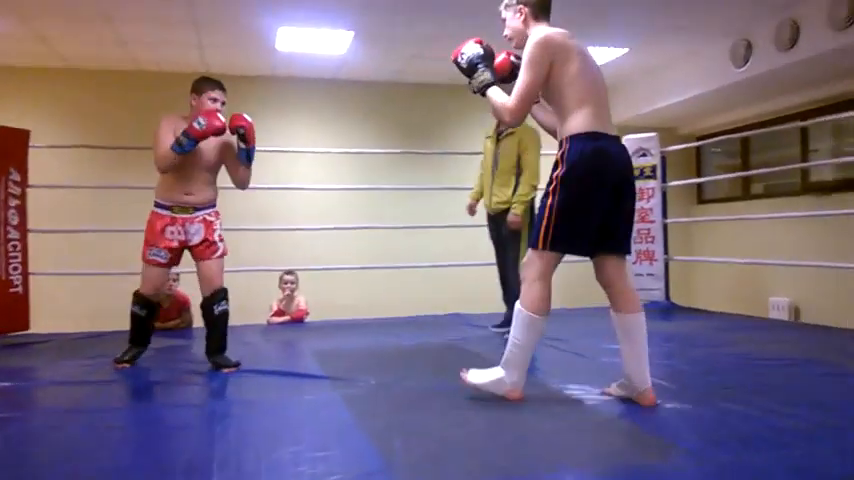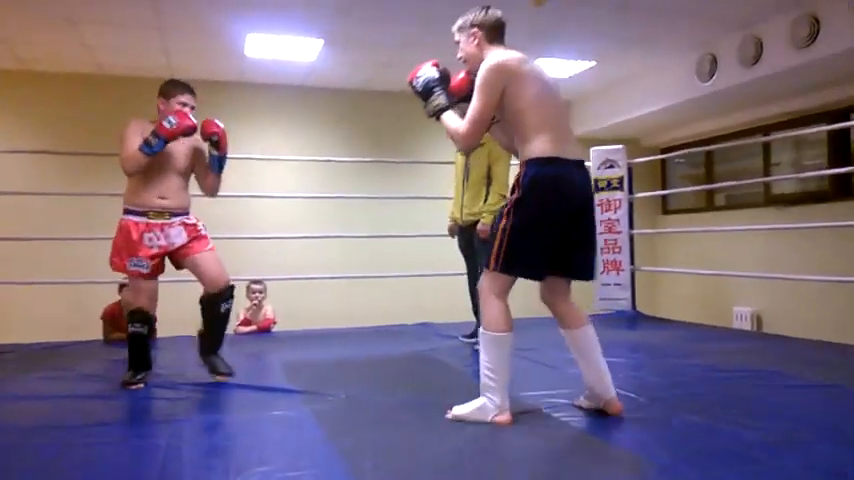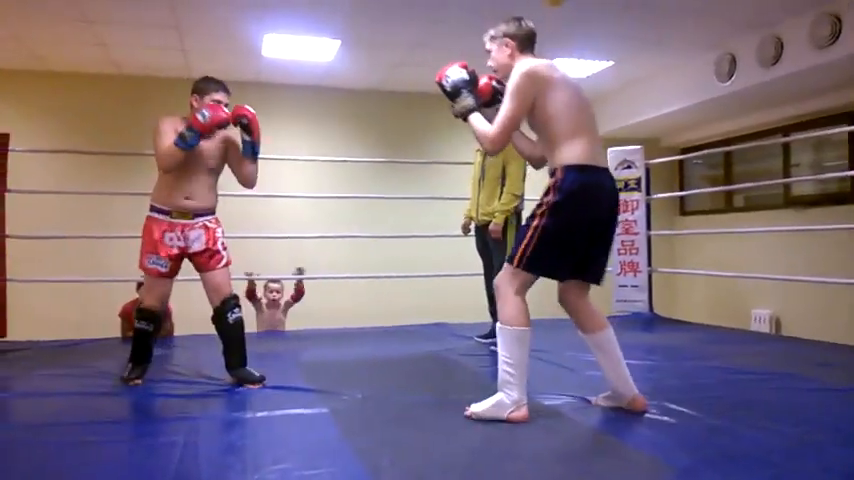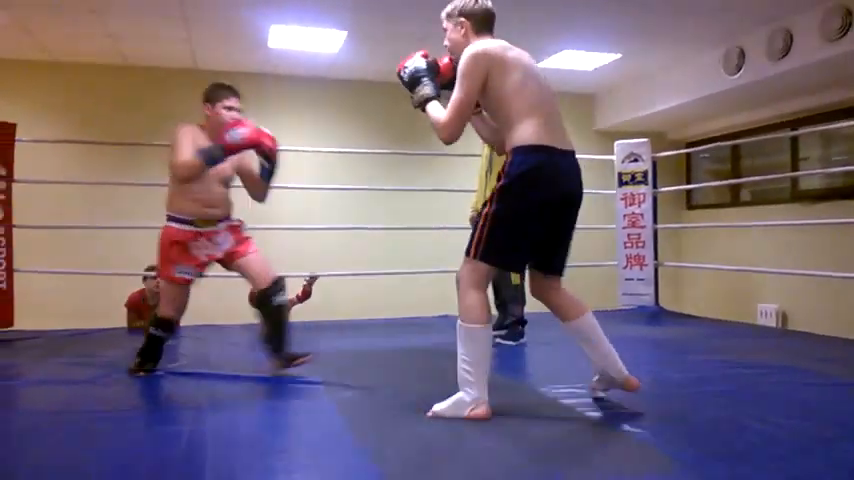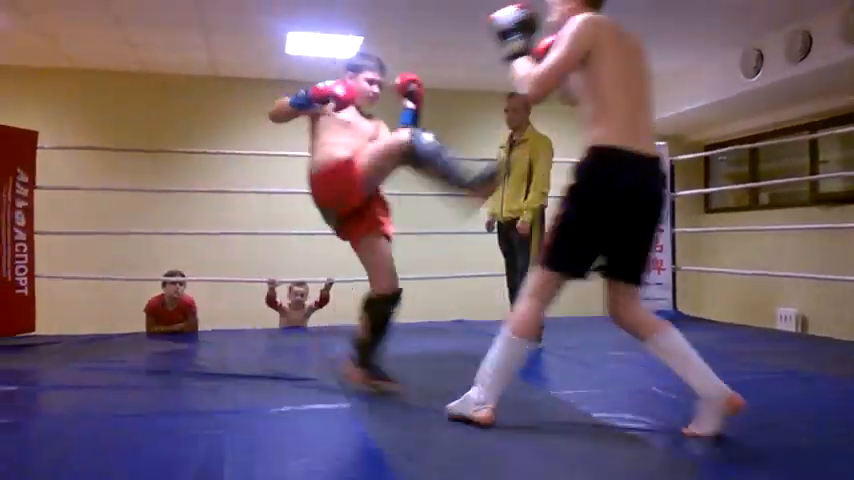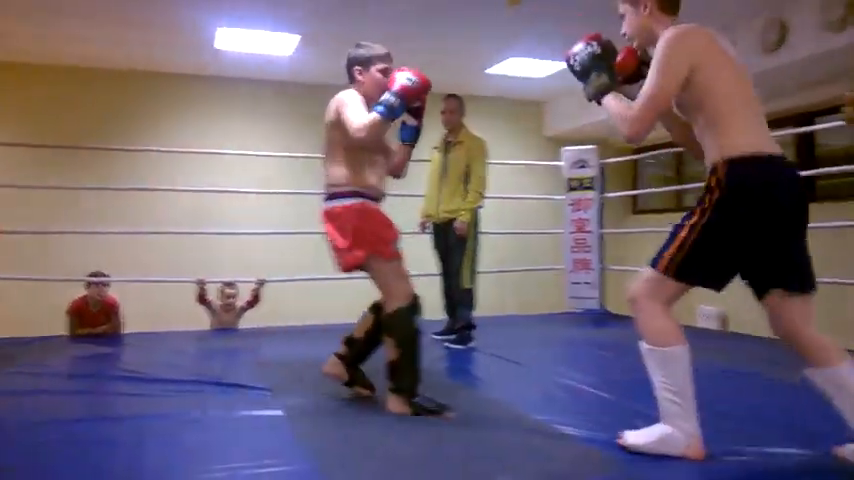
dt=0.5s
person 1, frame 1
left shoulder: (542, 40)
right shoulder: (570, 46)
left elbow: (512, 115)
left wrist: (484, 80)
right wrist: (523, 87)
left hip: (584, 158)
right hip: (614, 157)
left knee: (537, 267)
right knee: (613, 276)
left ankle: (511, 376)
right ankle: (639, 383)
person 1, frame 2
left shoulder: (495, 66)
right shoulder: (527, 68)
left elbow: (466, 140)
left wrist: (438, 101)
right wrist: (485, 115)
left hip: (543, 181)
right hip: (576, 181)
left knee: (491, 288)
right knee: (557, 295)
left ankle: (495, 403)
right ankle: (603, 392)
person 1, frame 3
left shoulder: (527, 72)
right shoulder: (553, 78)
left elbow: (493, 142)
right elbow: (539, 156)
left wrist: (466, 104)
right wrist: (495, 110)
left hip: (574, 188)
right hip: (600, 189)
left knee: (509, 284)
right knee: (574, 297)
left ankle: (512, 398)
right ankle: (626, 392)
person 1, frame 4
left shoulder: (477, 54)
right shoulder: (516, 57)
left elbow: (448, 131)
left wrist: (425, 92)
right wrist: (470, 104)
left hip: (530, 171)
right hip: (565, 172)
left knee: (471, 279)
right knee: (547, 287)
left ankle: (473, 397)
right ankle: (615, 370)
person 1, frame 5
right shoulder: (624, 42)
left elbow: (533, 89)
left wrist: (516, 49)
right wrist: (569, 81)
left hip: (607, 173)
right hip: (647, 178)
left knee: (537, 289)
right knee: (625, 304)
left ankle: (484, 399)
right ankle: (715, 394)
person 1, frame 6
left shoulder: (678, 40)
right shoulder: (705, 45)
left elbow: (634, 128)
left wrist: (601, 87)
right wrist: (653, 95)
left hip: (744, 184)
right hip: (780, 183)
left knee: (646, 297)
right knee: (796, 327)
left ankle: (680, 432)
person 2, frame 1
left shoulder: (224, 140)
right shoulder: (171, 125)
left elbow: (242, 182)
right elbow: (163, 165)
left wrist: (246, 144)
right wrist: (192, 134)
left hip: (205, 219)
right hip: (166, 216)
left knee: (214, 288)
right knee: (150, 289)
left ankle: (216, 352)
right ankle: (137, 343)
person 2, frame 2
left shoulder: (194, 144)
right shoulder: (137, 128)
left elbow: (211, 189)
right elbow: (129, 166)
left wrist: (218, 151)
right wrist: (161, 135)
left hip: (181, 224)
right hip: (139, 225)
left knee: (220, 284)
right knee: (142, 301)
left ankle: (210, 350)
right ankle: (139, 366)
person 2, frame 3
left shoulder: (225, 140)
right shoulder: (170, 125)
left elbow: (249, 181)
right elbow: (166, 162)
left wrist: (251, 140)
right wrist: (195, 128)
left hip: (204, 226)
right hip: (164, 224)
left knee: (225, 297)
right knee: (153, 300)
left ankle: (237, 366)
right ankle: (138, 362)
person 2, frame 4
left shoulder: (240, 150)
right shoulder: (187, 134)
left elbow: (259, 195)
right elbow: (180, 173)
left wrist: (267, 162)
right wrist: (221, 149)
left hip: (224, 229)
right hip: (184, 233)
left knee: (269, 282)
right knee: (171, 308)
left ankle: (280, 352)
right ankle: (147, 357)
person 2, frame 5
left shoulder: (374, 124)
right shoulder: (325, 101)
left elbow: (379, 148)
right elbow: (276, 113)
left wrist: (411, 107)
right wrist: (306, 97)
left hip: (361, 200)
right hip: (331, 180)
left knee: (386, 288)
right knee: (410, 142)
left ankle: (364, 363)
right ankle: (469, 179)
person 2, frame 6
left shoulder: (367, 110)
right shoulder: (348, 100)
left elbow: (396, 168)
right elbow: (362, 137)
left wrist: (412, 121)
right wrist: (394, 98)
left hip: (360, 212)
right hip: (351, 210)
left knee: (394, 298)
right knee: (402, 296)
left ankle: (345, 360)
right ankle: (403, 394)
person 3, frame 1
left shoulder: (526, 133)
right shoulder: (491, 137)
left elbow: (530, 175)
left wrist: (518, 208)
right wrist: (475, 197)
left hip: (514, 211)
right hip: (494, 211)
left knee: (517, 266)
right knee: (504, 266)
right ankle: (511, 315)
person 3, frame 2
left shoulder: (495, 145)
right shoulder: (461, 151)
left elbow: (500, 187)
left wrist: (487, 219)
right wrist: (453, 217)
left hip: (487, 223)
right hip: (466, 224)
right knee: (474, 278)
right ankle: (481, 323)
person 3, frame 3
left shoulder: (510, 145)
right shoulder: (482, 150)
left elbow: (513, 186)
left wrist: (498, 218)
right wrist: (469, 215)
left hip: (501, 222)
right hip: (483, 222)
right knee: (491, 277)
right ankle: (497, 326)
person 3, frame 4
right shoulder: (489, 144)
right wrist: (476, 208)
left knee: (510, 269)
right knee: (496, 271)
left ankle: (516, 323)
right ankle: (503, 318)
person 3, frame 5
left shoulder: (539, 143)
right shoulder: (505, 147)
left elbow: (540, 186)
left wrist: (526, 217)
right wrist: (492, 212)
left hip: (526, 221)
right hip: (505, 221)
left knee: (527, 275)
right knee: (512, 275)
person 3, frame 6
left shoulder: (474, 144)
right shoulder: (438, 148)
left elbow: (477, 185)
left wrist: (465, 216)
right wrist: (426, 213)
left hip: (460, 221)
right hip: (440, 222)
left knee: (461, 275)
right knee: (448, 275)
left ankle: (465, 329)
right ankle: (453, 322)
